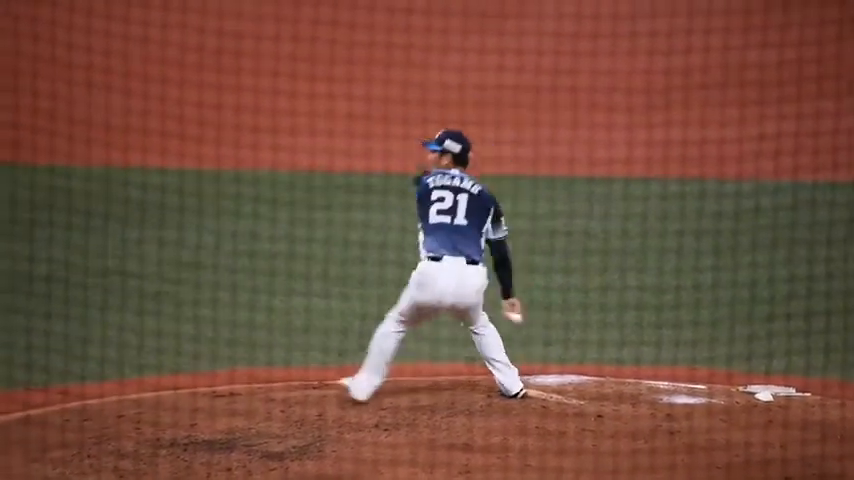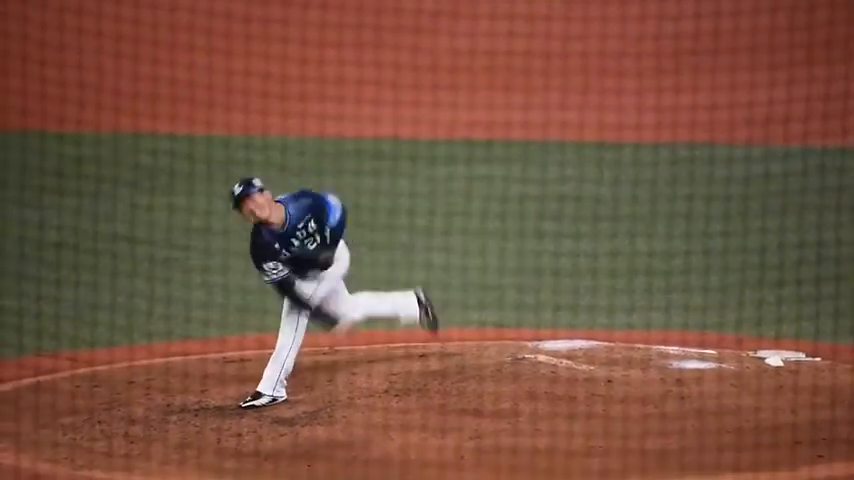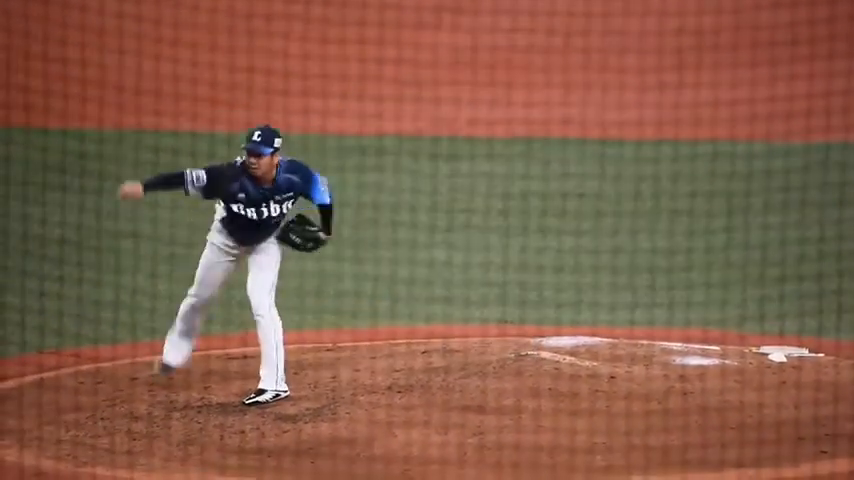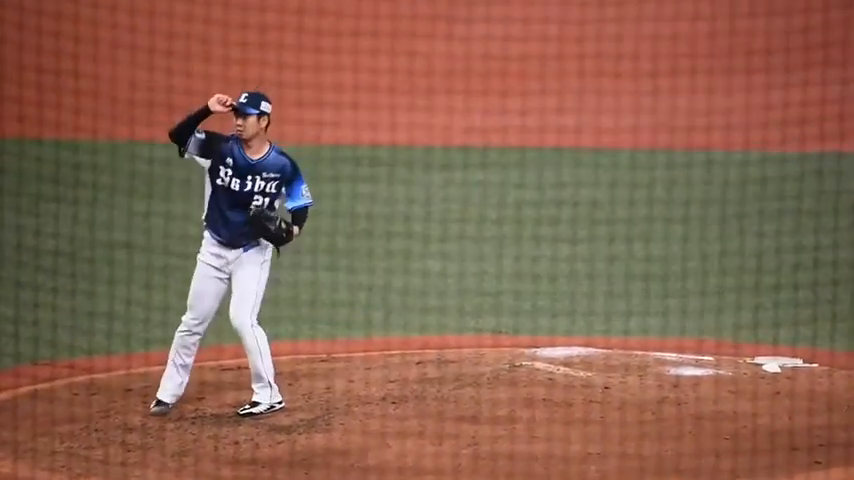
dt=0.5s
person 1, frame 1
left shoulder: (426, 182)
right shoulder: (485, 197)
right elbow: (500, 250)
right wrist: (508, 295)
left hip: (432, 275)
right hip: (471, 279)
left knee: (395, 324)
right knee: (480, 326)
left ankle: (364, 385)
right ankle: (511, 385)
person 1, frame 2
left shoulder: (304, 202)
right shoulder: (261, 245)
left elbow: (337, 211)
right elbow: (285, 287)
left wrist: (328, 252)
right wrist: (322, 314)
left hip: (332, 258)
right hip: (306, 272)
left knee: (294, 315)
right knee: (347, 311)
left ankle: (271, 389)
right ankle: (414, 304)
person 1, frame 3
left shoulder: (294, 175)
right shoulder: (231, 177)
left elbow: (322, 192)
right elbow: (184, 178)
left wrist: (325, 230)
right wrist: (143, 187)
left hip: (265, 243)
right hip: (226, 239)
left knee: (262, 305)
right knee: (198, 299)
left ankle: (274, 384)
right ankle: (175, 352)
person 1, frame 4
left shoulder: (283, 165)
right shoulder: (220, 146)
left elbow: (302, 203)
right elbow: (177, 135)
left wrist: (294, 227)
right wrist: (206, 111)
left hip: (253, 253)
right hip: (214, 250)
left knee: (243, 320)
right knee: (193, 322)
left ankle: (269, 395)
right ankle: (169, 392)
